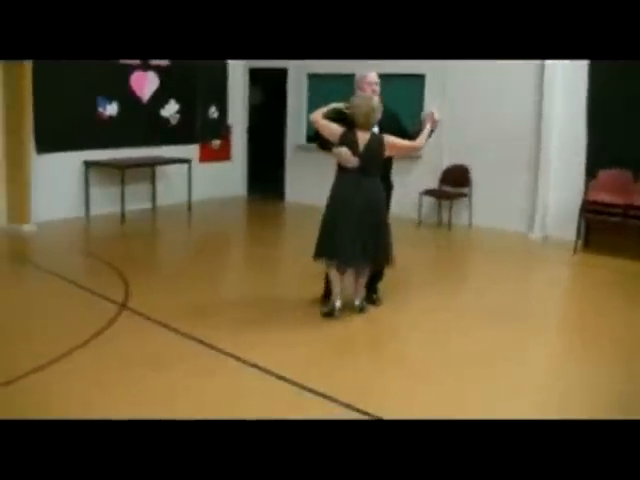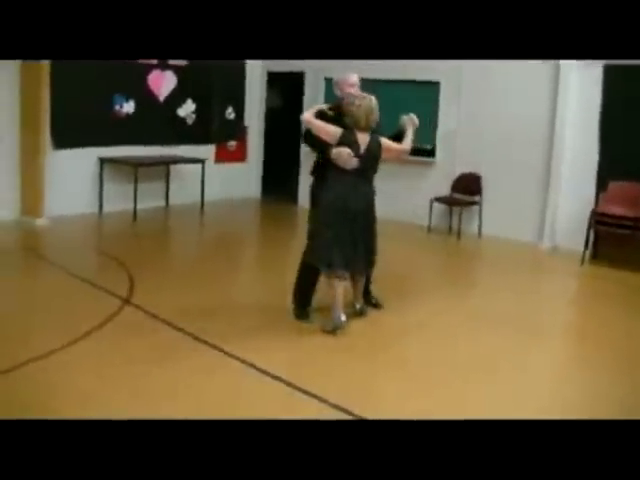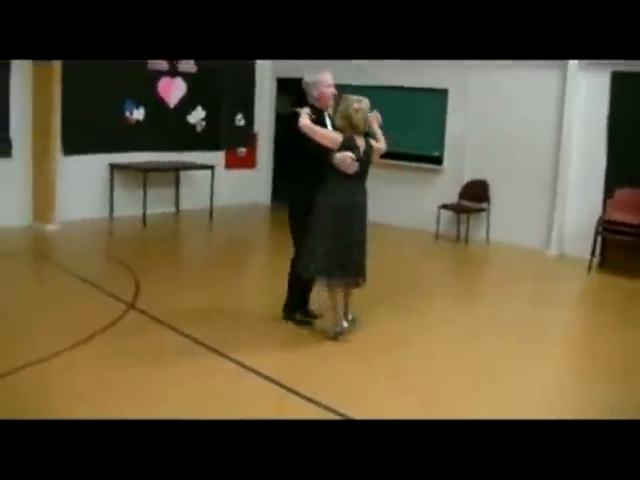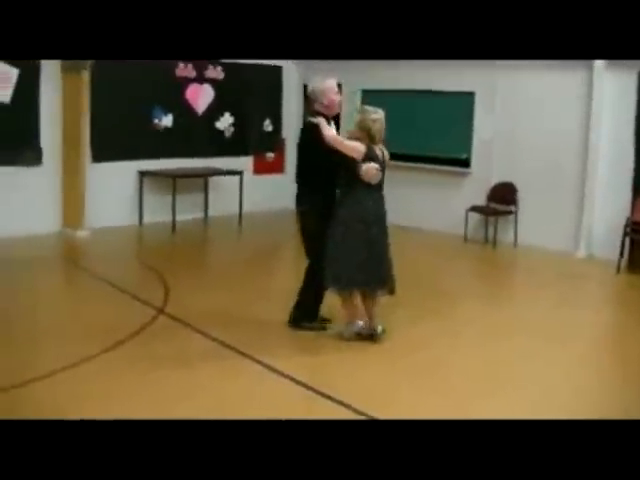
dt=0.4s
person 1, frame 1
left shoulder: (389, 117)
right shoulder: (345, 115)
left elbow: (408, 143)
right elbow: (321, 135)
left wrist: (427, 128)
right wrist: (335, 149)
left hip: (380, 186)
left ankle: (371, 287)
right ankle: (330, 291)
person 1, frame 2
right shoulder: (326, 115)
right elbow: (309, 136)
left wrist: (403, 132)
right wrist: (331, 151)
left ankle: (365, 291)
right ankle: (301, 302)
person 1, frame 3
left shoulder: (327, 117)
right elbow: (307, 145)
right wrist: (333, 157)
right hip: (305, 196)
right knee: (305, 251)
left ankle: (297, 303)
right ankle: (295, 307)
person 1, frame 4
left shoulder: (322, 123)
right shoulder: (314, 126)
left elbow: (333, 154)
right elbow: (331, 156)
right wrist: (359, 168)
left hip: (321, 201)
right hip: (314, 203)
left knee: (322, 256)
right knee: (319, 258)
left ankle: (308, 311)
right ankle: (301, 314)
person 2, frame 1
left shoulder: (343, 135)
right shoulder: (384, 142)
left elbow: (315, 117)
right elbow: (417, 146)
left wrist: (333, 107)
right wrist: (428, 125)
left hip: (343, 197)
right hip: (371, 199)
left knee: (335, 249)
right knee: (365, 249)
left ankle: (335, 298)
right ankle: (359, 298)
person 2, frame 2
left shoulder: (340, 136)
right shoulder: (379, 144)
left elbow: (306, 119)
right elbow: (405, 149)
left wrist: (318, 108)
right wrist: (409, 129)
left hip: (335, 201)
right hip: (363, 202)
left knee: (334, 255)
right knee: (358, 253)
left ankle: (338, 314)
right ankle: (359, 303)
person 2, frame 3
left shoulder: (339, 140)
right shoulder: (369, 145)
left elbow: (305, 126)
right elbow: (383, 146)
left wrist: (305, 112)
right wrist: (375, 127)
left hip: (334, 206)
right hip: (356, 207)
left knee: (331, 263)
right knee: (348, 260)
left ankle: (339, 322)
right ankle: (347, 315)
person 2, frame 4
left shoulder: (360, 150)
right shoulder: (378, 153)
left elbow: (331, 137)
left wrist: (322, 121)
left hip: (354, 217)
right hip: (372, 216)
left knee: (341, 269)
right knee: (367, 271)
left ankle: (355, 319)
right ankle: (372, 325)
